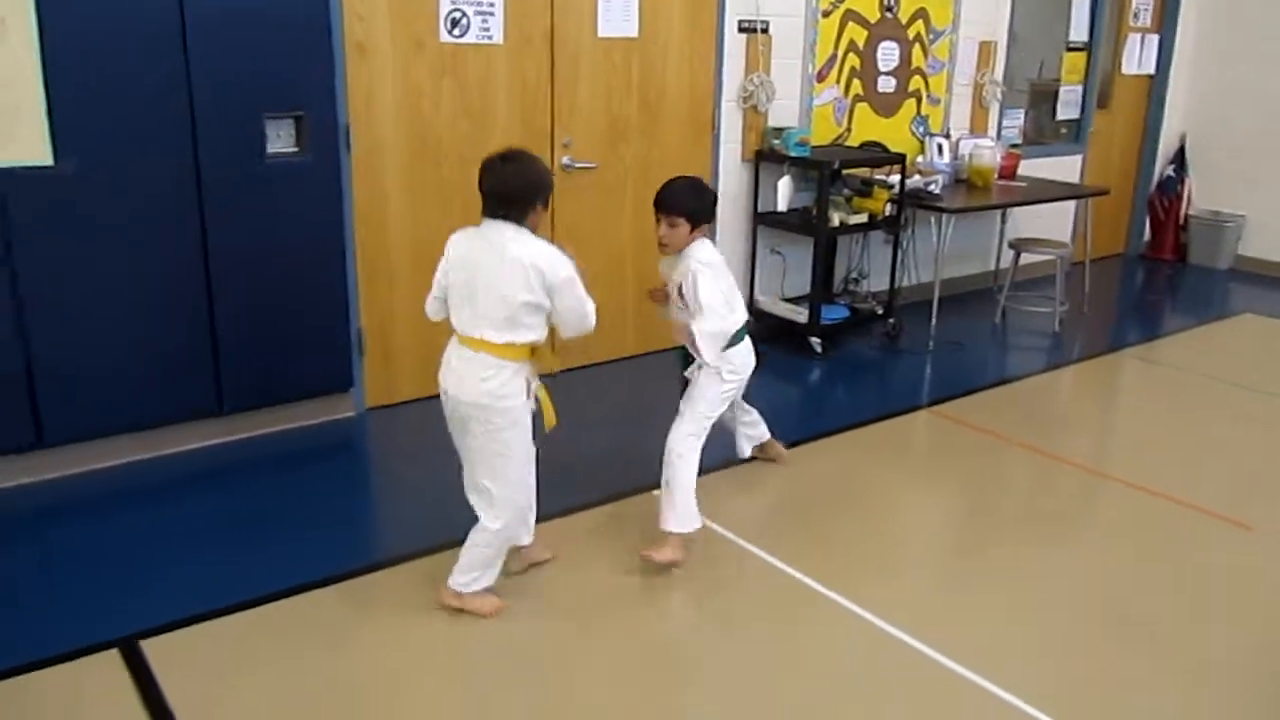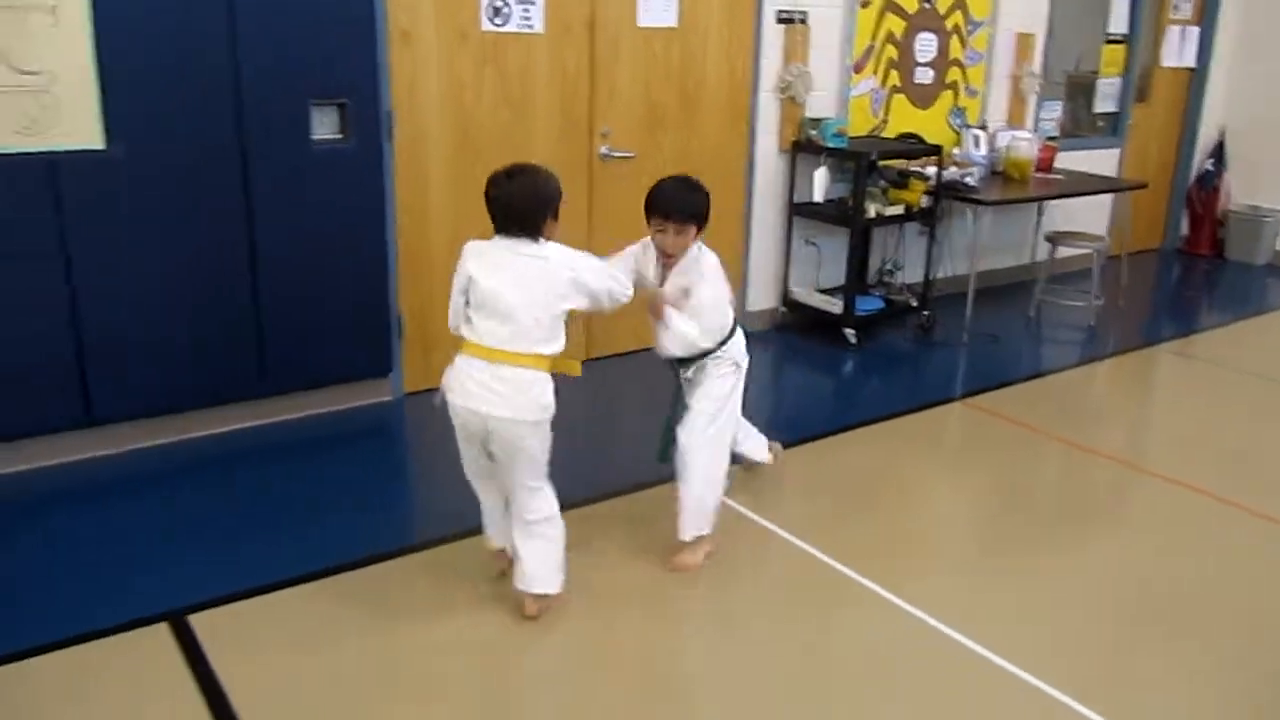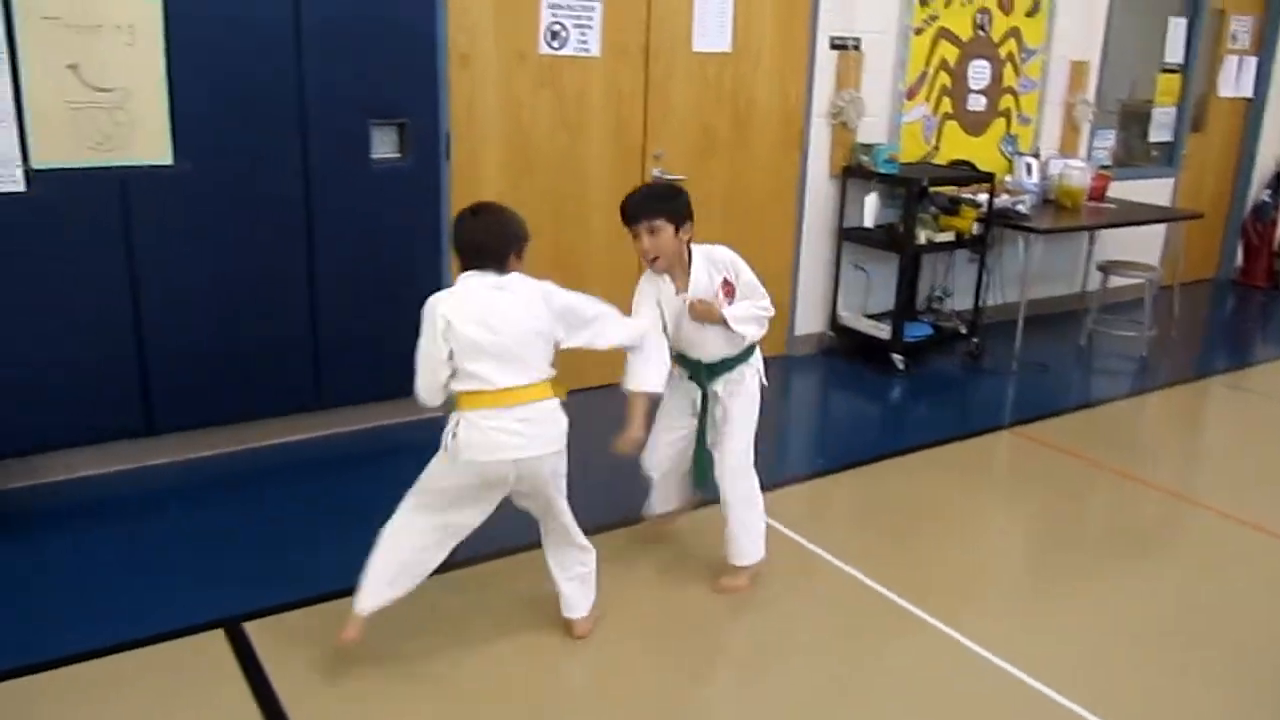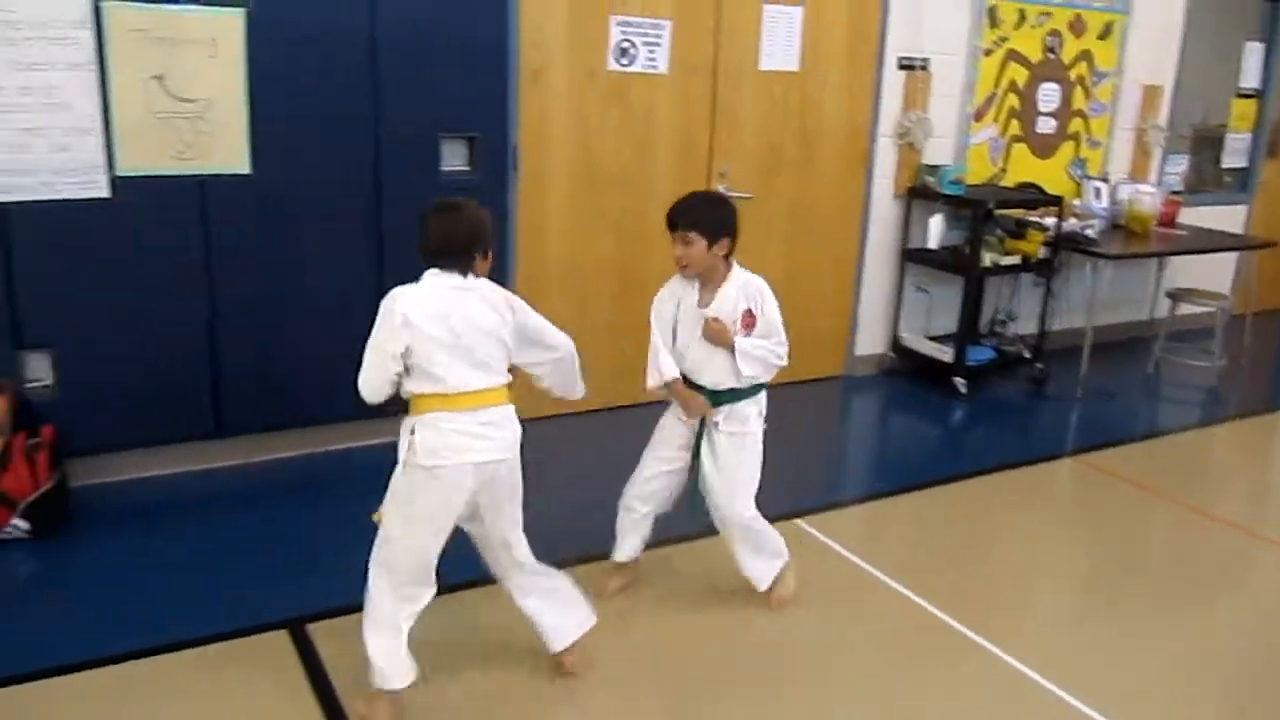
dt=0.2s
person 1, frame 1
left shoulder: (460, 244)
right shoulder: (544, 259)
left elbow: (438, 307)
right elbow: (577, 323)
right wrist: (575, 289)
left hip: (459, 371)
right hip: (498, 384)
left knee: (515, 470)
right knee: (505, 494)
left ankle: (516, 547)
right ankle: (463, 587)
person 1, frame 2
left shoulder: (474, 256)
right shoulder: (569, 265)
left elbow: (457, 323)
right elbow: (618, 290)
left hip: (468, 385)
right hip: (525, 395)
left knee: (487, 473)
right knee: (532, 491)
left ankle: (503, 546)
right ankle: (537, 587)
person 1, frame 3
left shoulder: (443, 306)
right shoulder: (540, 294)
left elbow: (429, 391)
right elbow: (602, 320)
right wrist: (642, 330)
left hip: (478, 439)
right hip: (542, 431)
left knee: (421, 517)
right knee: (556, 521)
left ankle: (364, 611)
right ankle: (578, 610)
person 1, frame 4
left shoulder: (402, 303)
right shoulder: (502, 302)
left elbow: (372, 388)
right elbow: (559, 352)
right wrist: (570, 387)
left hip: (437, 447)
right hip: (497, 440)
left knee: (397, 569)
right knee: (510, 554)
right ankle: (566, 637)
person 2, frame 1
left shoulder: (700, 264)
right shoulder: (696, 252)
left elbow: (715, 321)
left wrist: (691, 331)
right wrist: (671, 297)
left hip: (724, 361)
right hip: (718, 356)
left knee: (682, 439)
right knee: (727, 407)
left ankle: (676, 536)
right ankle: (766, 443)
person 2, frame 2
left shoulder: (706, 268)
right shoulder: (647, 252)
left elbow: (701, 335)
left wrist: (663, 312)
left hip: (720, 361)
right hip: (684, 362)
left knee: (698, 443)
right knee: (717, 424)
left ankle: (697, 536)
right ankle: (763, 450)
person 2, frame 3
left shoulder: (724, 261)
right shoulder: (649, 288)
left elbow: (762, 308)
right elbow: (647, 351)
left wrist: (722, 314)
right wrist: (636, 420)
left hip: (736, 378)
right hip: (689, 378)
left knee: (733, 471)
right knee: (661, 456)
left ankle: (745, 560)
right ankle: (676, 499)
person 2, frame 4
left shoulder: (754, 293)
right shoulder: (676, 292)
left elbow: (776, 355)
right elbow: (660, 349)
left wrist: (730, 340)
right wrist: (680, 393)
left hip: (738, 413)
right hip: (688, 405)
left knee: (732, 506)
right knee: (646, 487)
left ankle: (778, 569)
right ankle: (625, 562)
